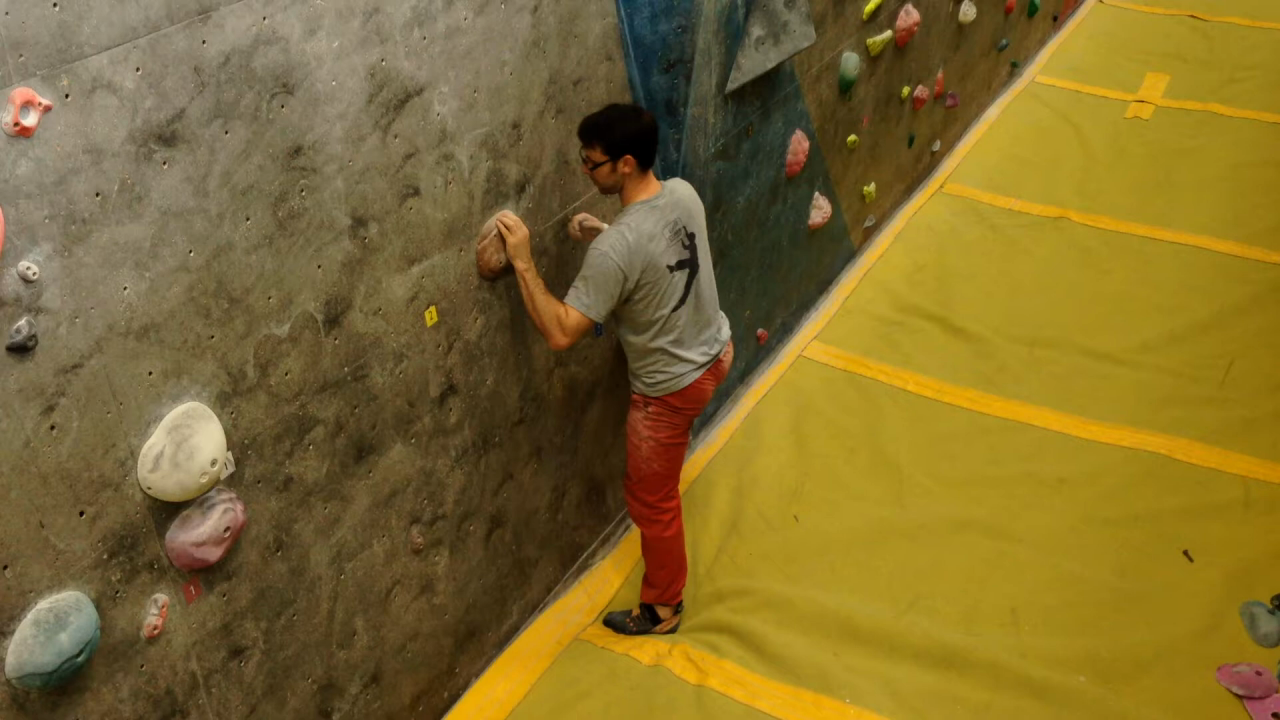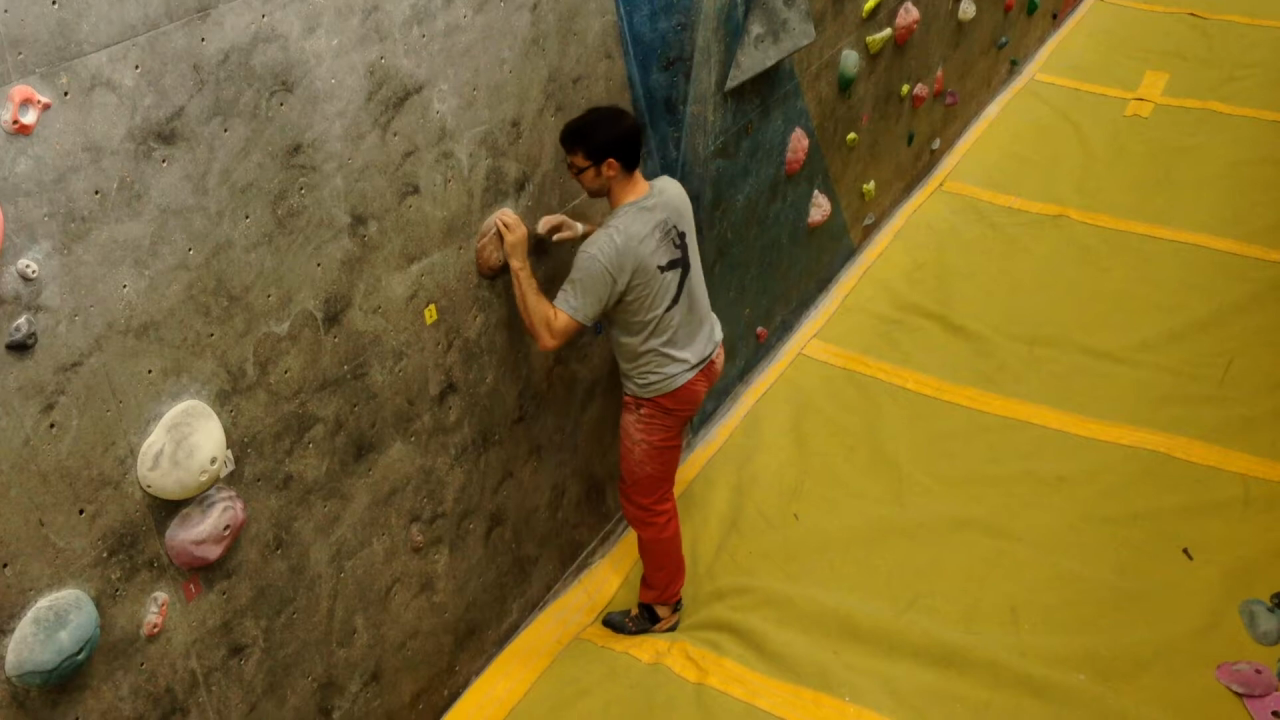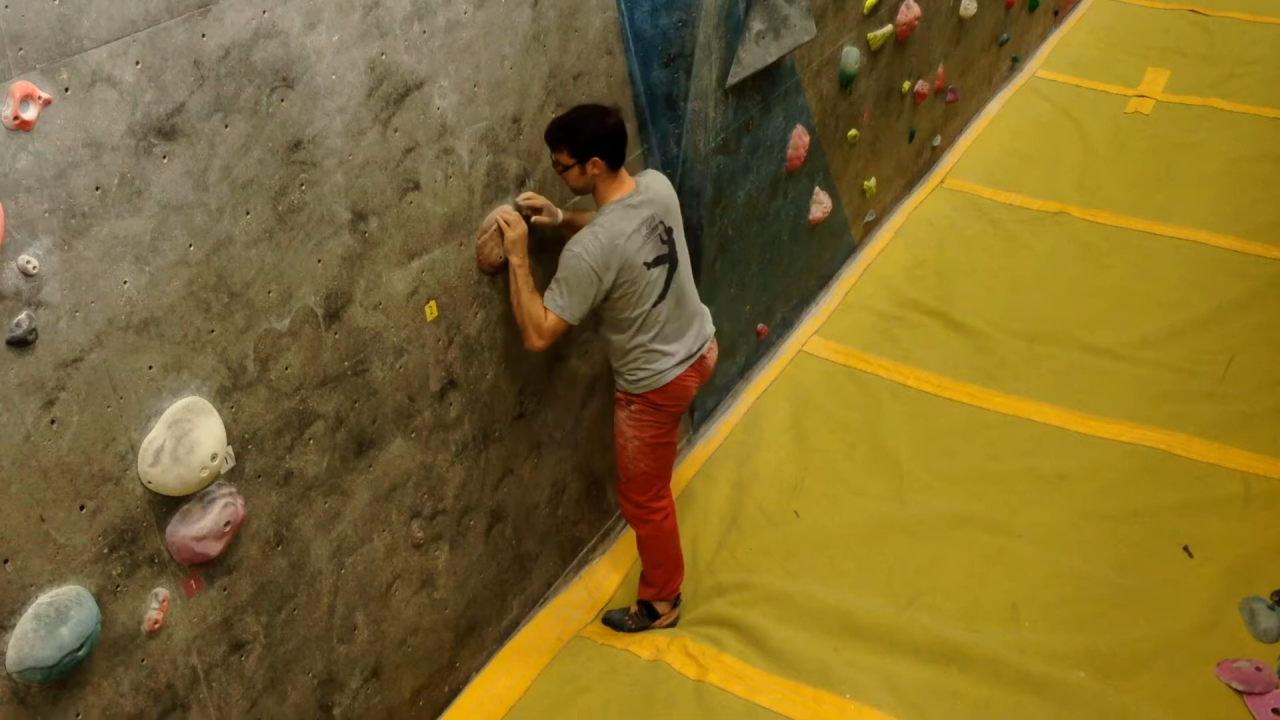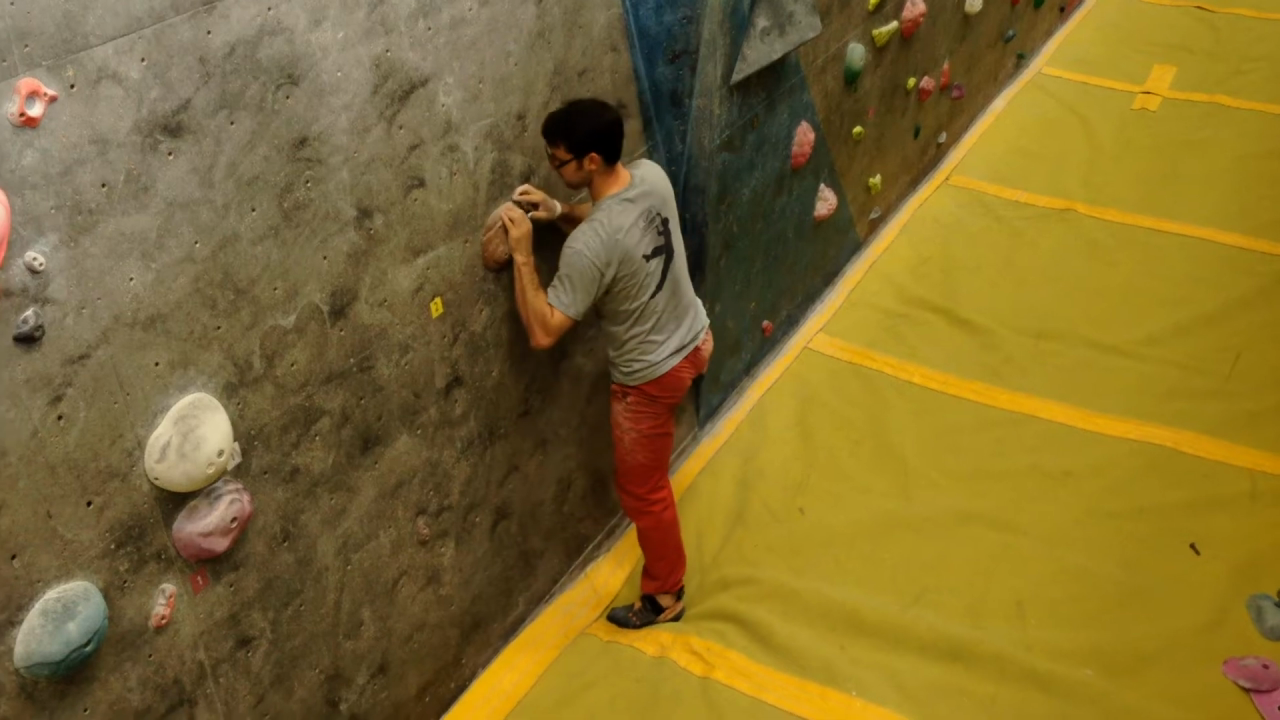
dt=0.2s
person 1, frame 1
left shoulder: (616, 250)
right shoulder: (684, 193)
left elbow: (561, 333)
left wrist: (523, 263)
left hip: (671, 388)
right hip: (715, 351)
left knee: (652, 502)
left ankle: (662, 608)
person 1, frame 2
left shoulder: (604, 253)
right shoulder: (672, 192)
left elbow: (549, 334)
left wrist: (519, 261)
right wrist: (585, 231)
left hip: (664, 389)
right hip: (709, 352)
left knee: (647, 502)
left ankle: (660, 607)
person 1, frame 3
left shoulder: (589, 253)
right shoulder: (657, 185)
left elbow: (538, 335)
left wrist: (517, 257)
right wrist: (561, 218)
left hip: (655, 385)
right hip: (701, 345)
left knee: (644, 499)
left ankle: (660, 603)
person 1, frame 4
left shoulder: (589, 248)
right shoulder: (652, 175)
left elbow: (543, 333)
left wrist: (523, 254)
right wrist: (559, 210)
left hip: (649, 377)
right hip: (695, 335)
left knee: (644, 492)
left ankle: (664, 596)
right ankle: (696, 374)
